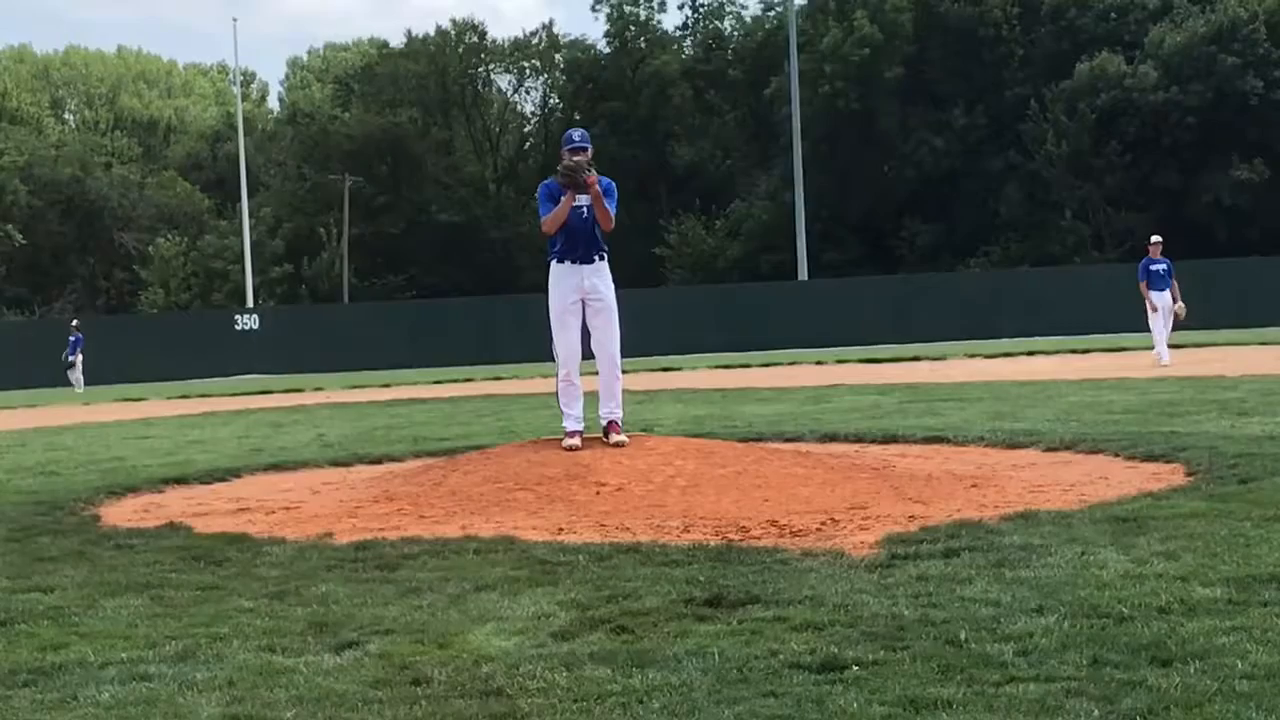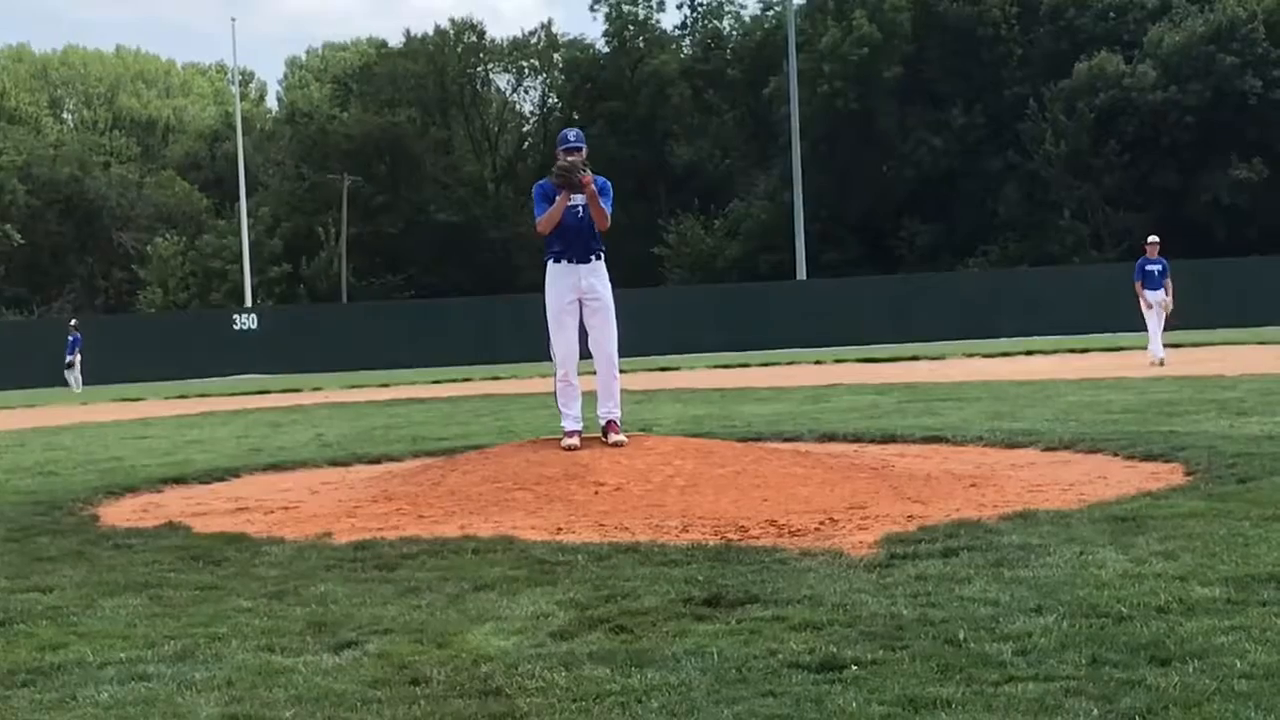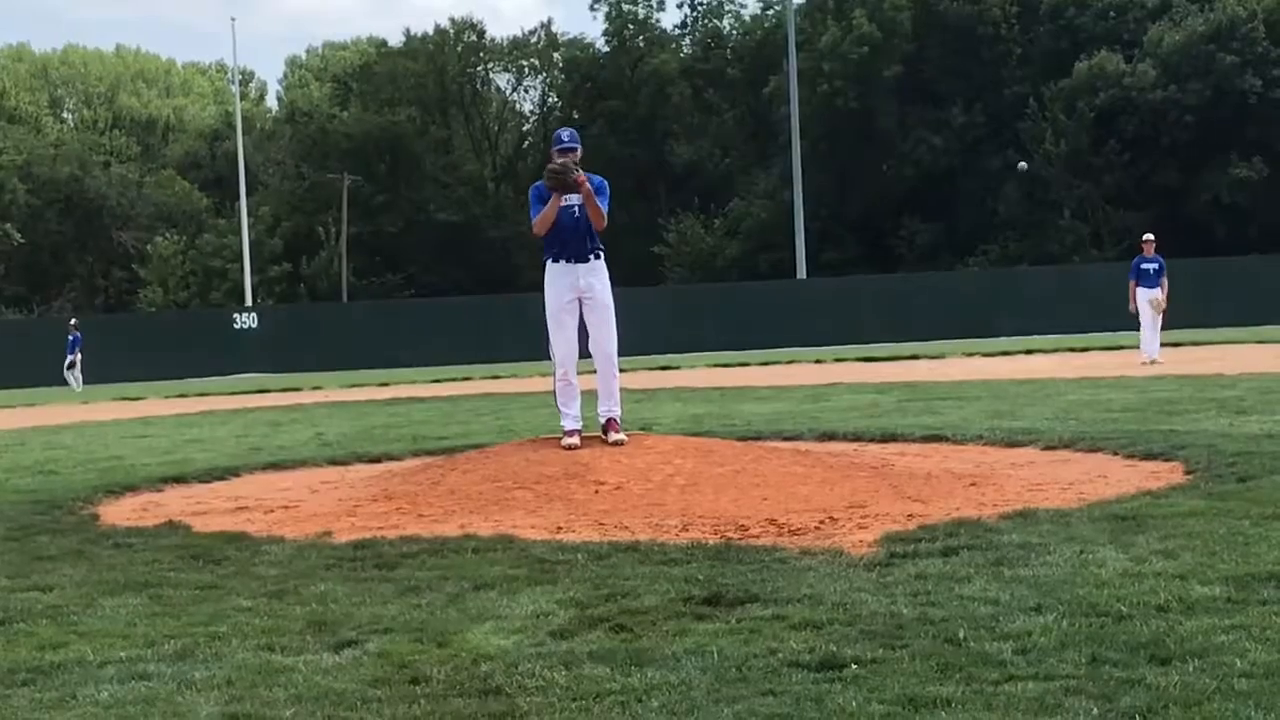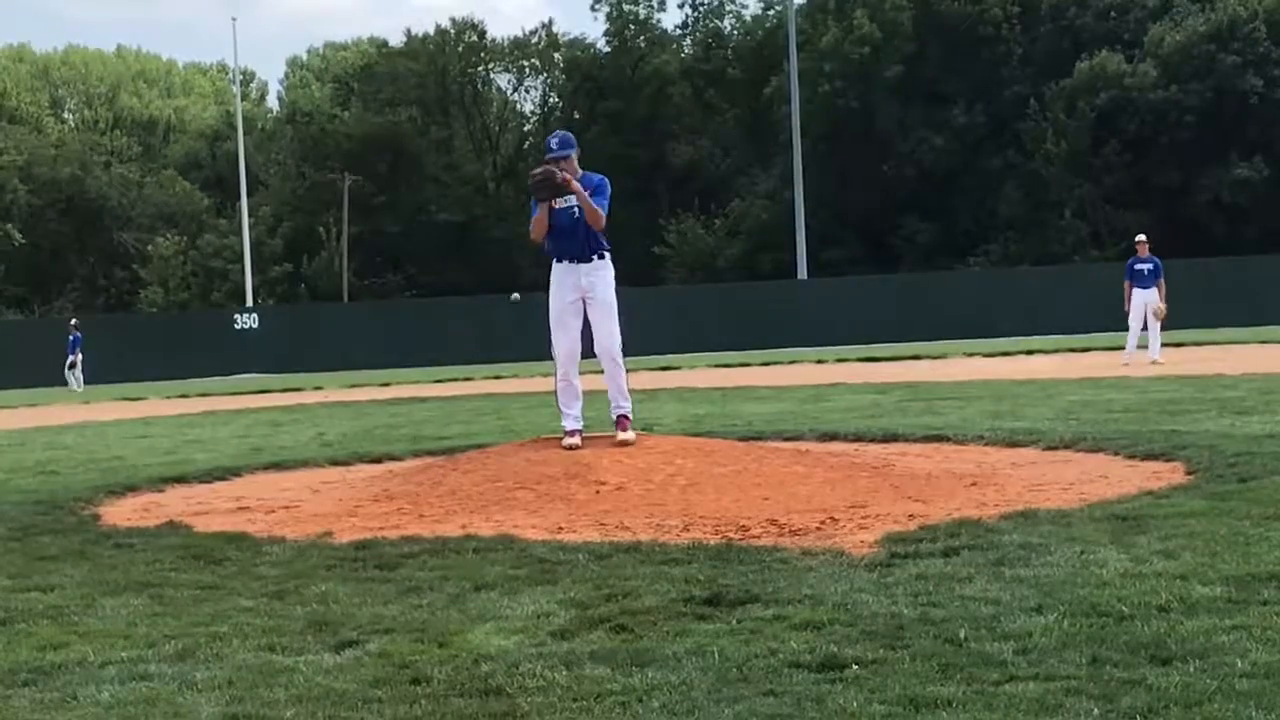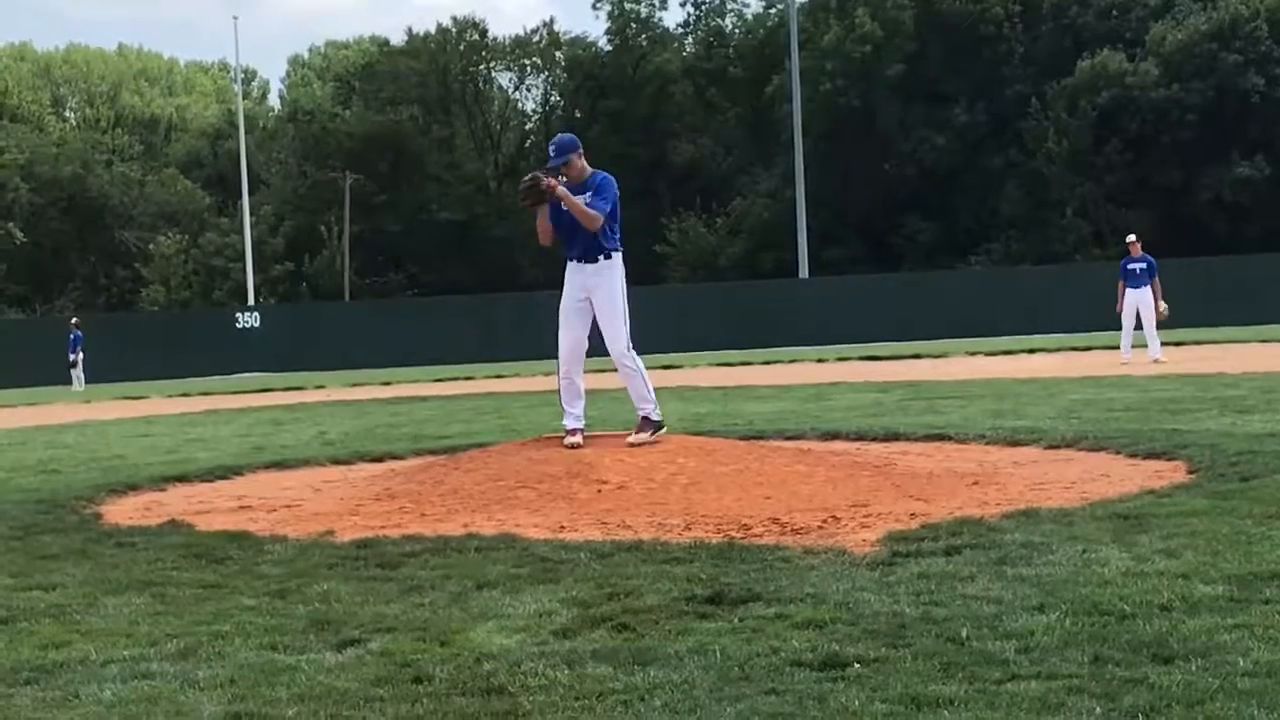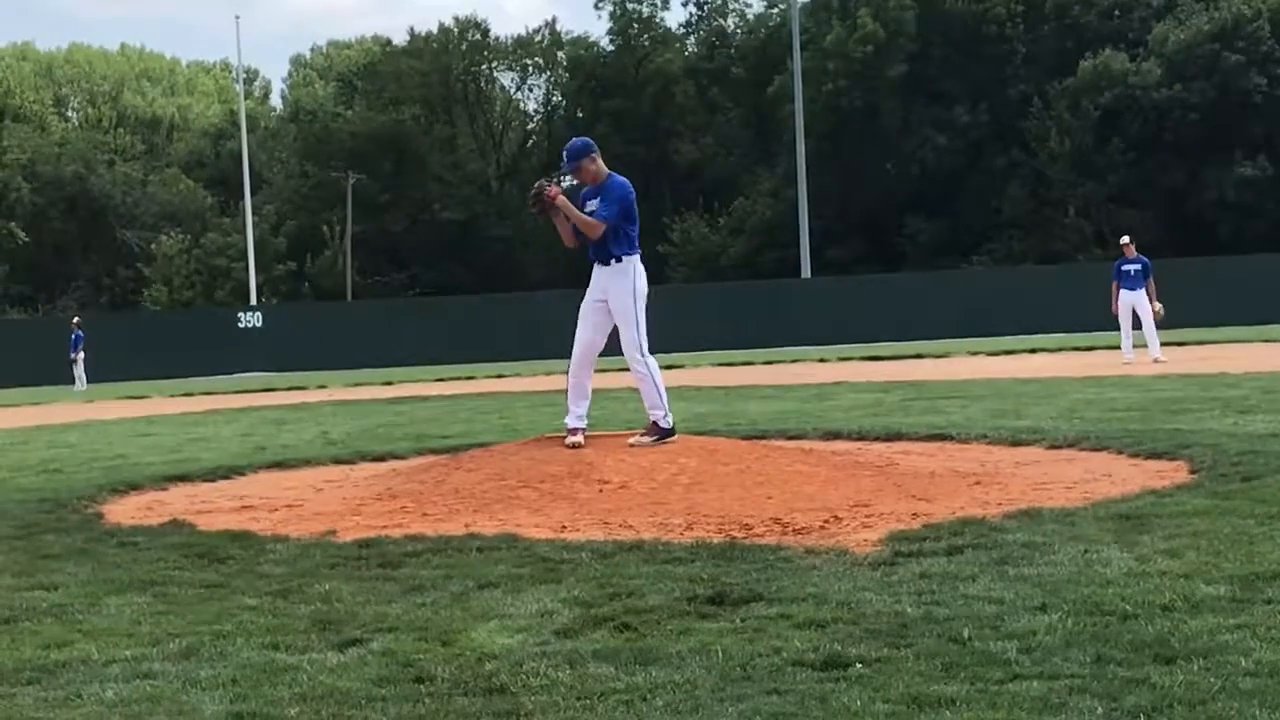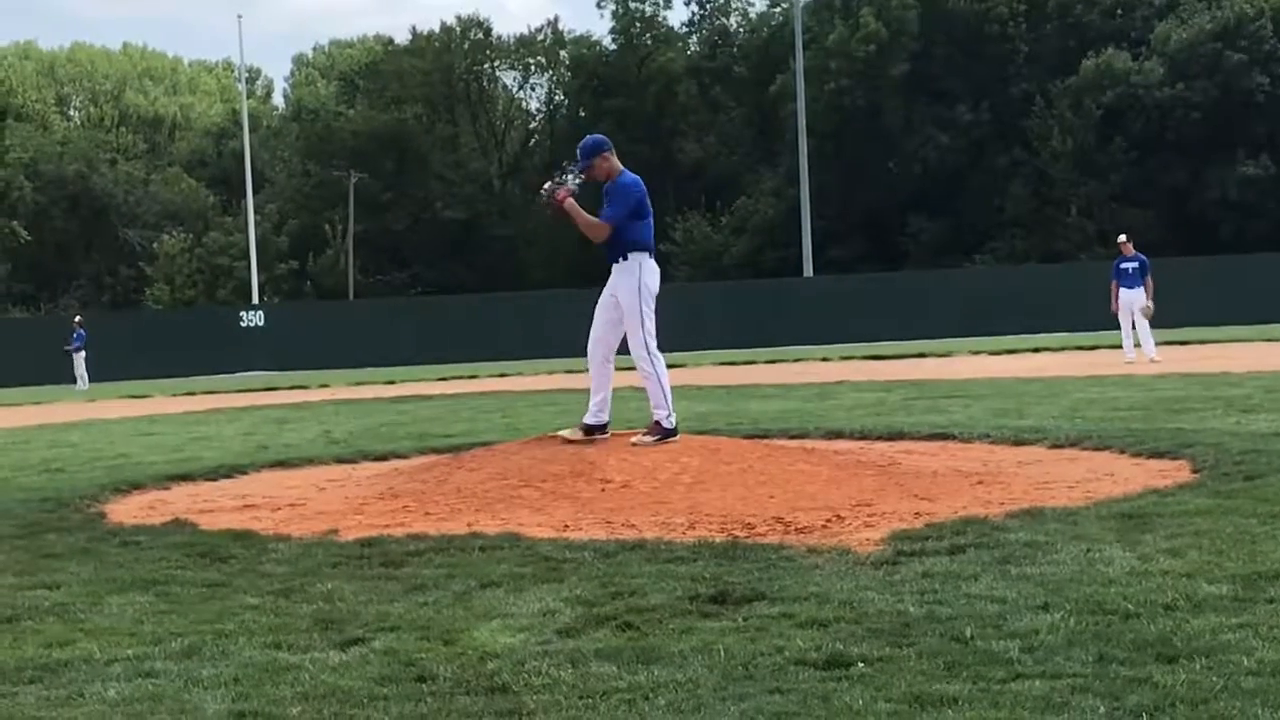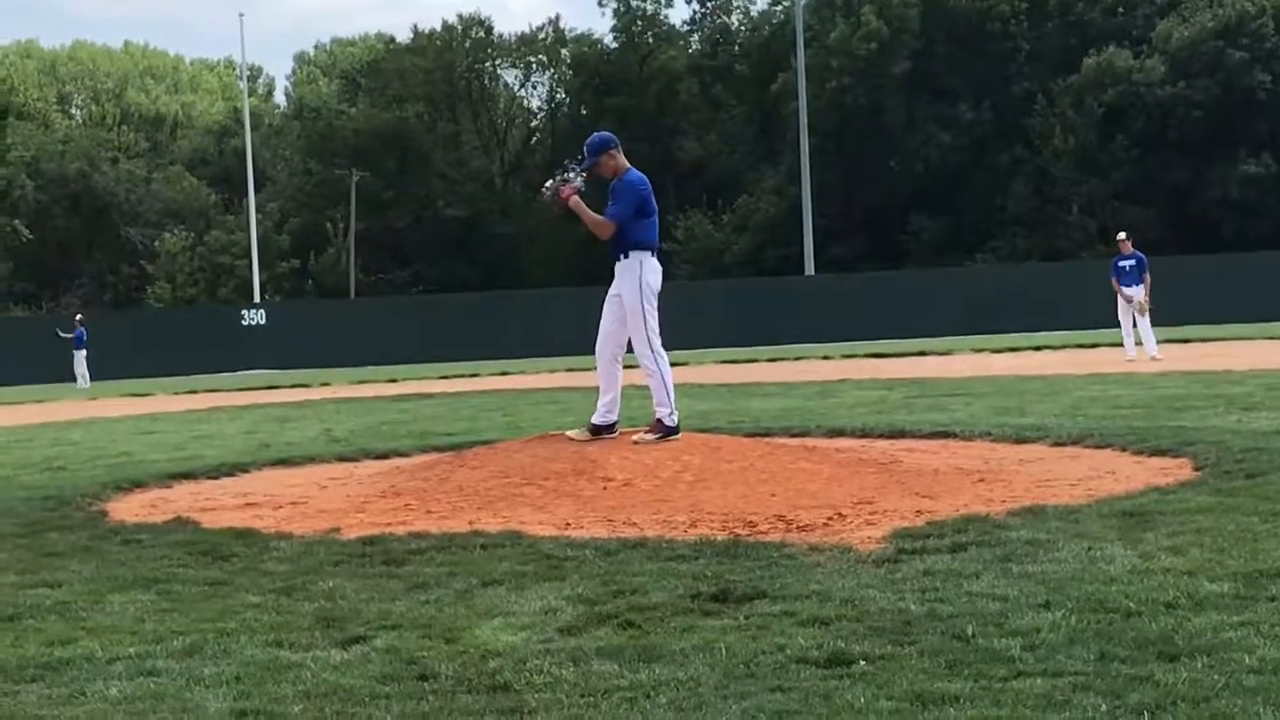
dt=0.2s
person 1, frame 1
left shoulder: (606, 185)
right shoulder: (550, 187)
left elbow: (608, 224)
right elbow: (548, 227)
left wrist: (595, 193)
right wrist: (571, 194)
left hip: (598, 270)
right hip: (563, 273)
left knee: (609, 351)
right knee: (566, 354)
left ankle: (611, 421)
right ankle: (572, 425)
person 1, frame 2
left shoulder: (601, 184)
right shoulder: (544, 188)
left elbow: (604, 224)
right elbow: (542, 227)
left wrist: (590, 192)
right wrist: (565, 194)
left hip: (594, 270)
right hip: (559, 273)
left knee: (606, 350)
right knee: (564, 355)
left ankle: (610, 420)
right ankle: (571, 425)
person 1, frame 3
left shoulder: (597, 183)
right shoulder: (540, 189)
left elbow: (601, 223)
right elbow: (538, 229)
left wrist: (586, 192)
right wrist: (557, 195)
left hip: (593, 269)
right hip: (558, 273)
left knee: (606, 348)
right knee: (563, 354)
left ankle: (610, 419)
right ankle: (571, 425)
person 1, frame 4
left shoulder: (597, 183)
left elbow: (599, 222)
right elbow: (536, 235)
left wrist: (578, 191)
right wrist: (545, 200)
left hip: (597, 269)
right hip: (562, 273)
left knee: (609, 346)
right knee: (564, 354)
left ankle: (622, 415)
right ankle: (572, 425)
person 1, frame 5
left shoulder: (604, 182)
right shoulder: (558, 191)
left elbow: (594, 222)
right elbow: (545, 239)
left wrist: (565, 195)
right wrist: (542, 204)
left hip: (606, 269)
right hip: (575, 273)
left knee: (620, 348)
right knee: (568, 352)
left ankle: (651, 416)
right ankle: (573, 424)
person 1, frame 6
left shoulder: (619, 187)
right shoulder: (586, 195)
left elbow: (595, 230)
right elbow: (572, 241)
left wrist: (564, 203)
right wrist: (554, 209)
left hip: (624, 272)
right hip: (599, 275)
left knee: (635, 351)
right knee: (581, 352)
left ankle: (663, 422)
right ankle: (576, 423)
person 1, frame 7
left shoulder: (628, 184)
right shoulder: (611, 188)
left elbow: (601, 232)
right elbow: (597, 233)
left wrist: (570, 204)
right wrist: (568, 207)
left hip: (636, 269)
right hip: (619, 272)
left knee: (643, 349)
right knee: (598, 348)
left ankle: (666, 422)
right ankle: (596, 420)
person 1, frame 8
left shoulder: (633, 182)
right shoulder: (619, 184)
left elbow: (606, 230)
right elbow: (605, 229)
left wrist: (574, 202)
right wrist: (575, 203)
left hip: (639, 268)
right hip: (624, 270)
left knee: (647, 346)
right knee: (607, 349)
left ankle: (667, 420)
right ankle: (605, 420)
